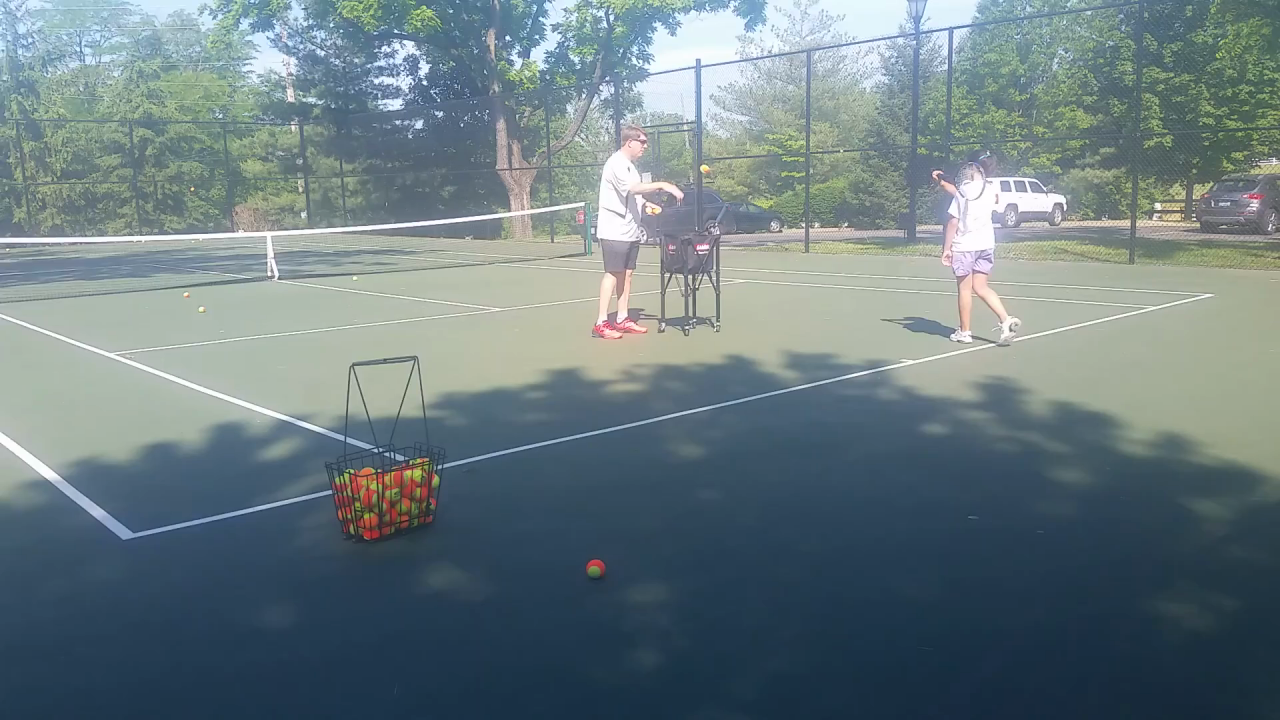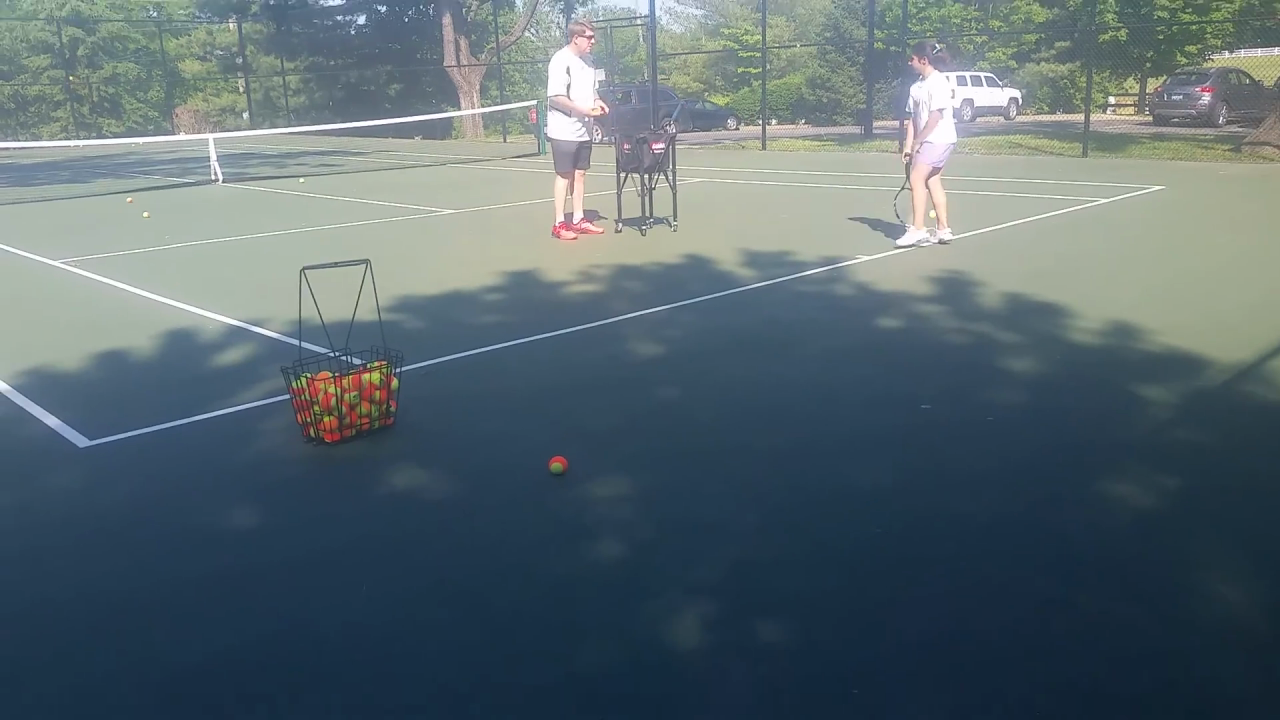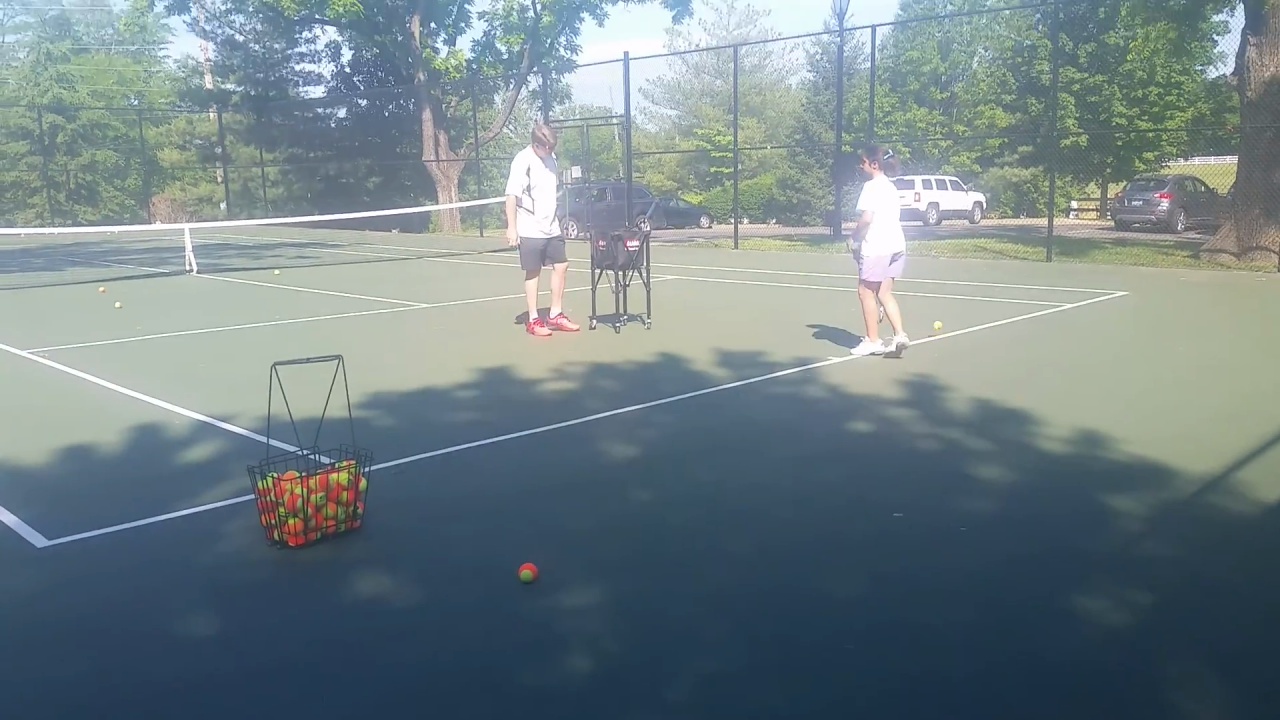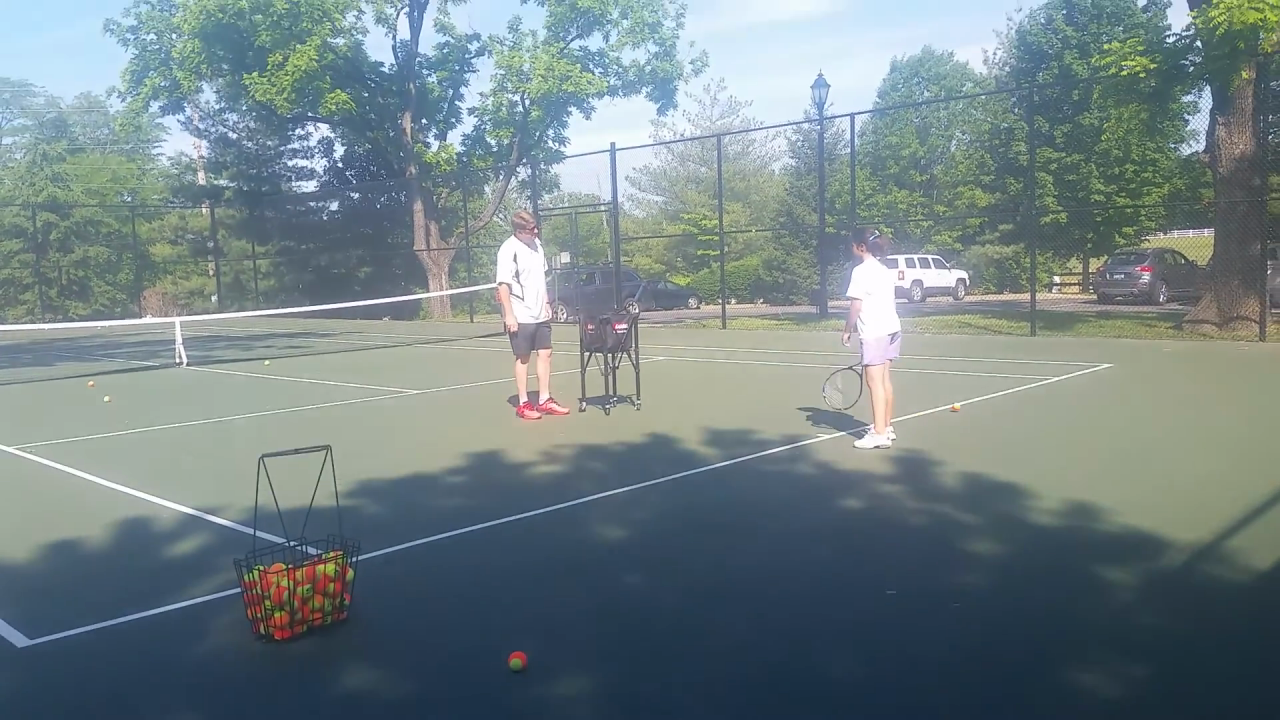
dt=0.7s
person 1, frame 1
left shoulder: (629, 164)
right shoulder: (617, 163)
right elbow: (634, 187)
left wrist: (645, 204)
right wrist: (664, 185)
left hip: (629, 231)
right hip: (614, 231)
left knee: (627, 274)
right knee: (613, 274)
left ankle: (622, 319)
right ankle: (601, 323)
person 1, frame 2
left shoulder: (586, 60)
right shoulder: (561, 60)
right elbow: (556, 96)
left wrist: (597, 101)
right wrist: (583, 110)
left hip: (583, 130)
right hip: (564, 130)
left knee: (580, 173)
right knee: (564, 175)
left ankle: (578, 220)
right ankle: (559, 224)
person 1, frame 3
left shoulder: (551, 158)
right shoulder: (523, 161)
right elbow: (511, 196)
right wrist: (511, 227)
left hip: (551, 227)
right hip: (529, 230)
left knee: (561, 267)
right knee: (533, 273)
left ankle: (555, 315)
right ankle: (533, 320)
person 1, frame 4
left shoulder: (536, 243)
right shoulder: (509, 250)
right elbow: (503, 284)
left wrist: (546, 302)
right wrist: (509, 314)
left hip: (539, 313)
right hip: (521, 316)
left knee: (545, 353)
right knee: (523, 357)
left ankle: (545, 400)
right ankle: (523, 404)
person 2, frame 1
right shoulder: (991, 189)
left elbow: (953, 221)
left wrist: (946, 248)
right wrist: (942, 182)
left hip: (965, 246)
right hip: (986, 244)
left knee: (964, 288)
right knee: (981, 287)
left ankle: (964, 332)
right ankle: (1007, 320)
person 2, frame 2
left shoulder: (938, 82)
right shoulder: (916, 86)
left elbow: (936, 116)
right elbow: (914, 118)
left wrist: (917, 143)
right wrist: (908, 145)
left hip: (939, 139)
right hip: (930, 140)
left knee: (917, 179)
right knee: (933, 182)
left ankle: (918, 229)
right ankle: (943, 229)
person 2, frame 3
left shoulder: (871, 186)
right shoulder: (890, 187)
left elbow: (866, 218)
left wrist: (853, 238)
right wrist: (861, 239)
left hip: (877, 247)
right hip: (896, 246)
left knee: (867, 293)
right knee: (884, 294)
left ankle: (873, 341)
right ankle: (899, 336)
person 2, frame 4
left shoulder: (861, 270)
right shoulder: (885, 270)
left elbow: (856, 306)
left wrist: (847, 330)
left hip: (874, 331)
right hip: (891, 328)
left knee: (874, 382)
right knee: (884, 379)
left ankle: (879, 433)
right ankle: (886, 427)
